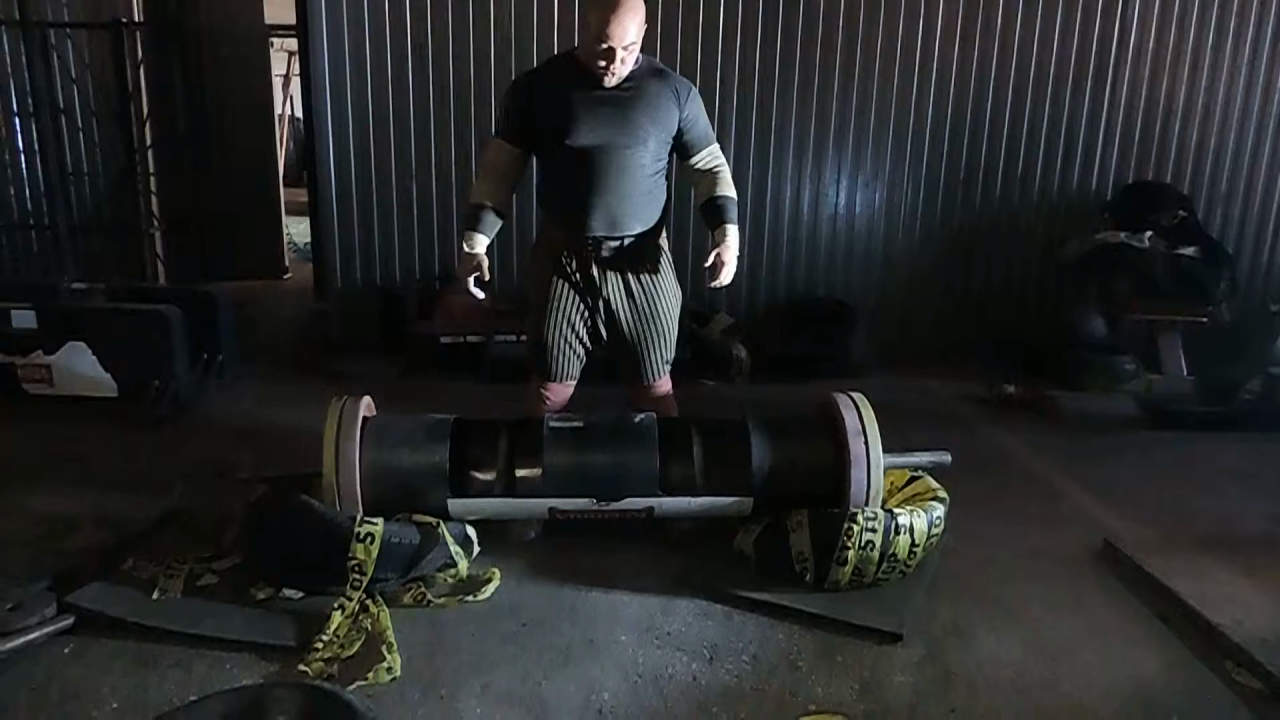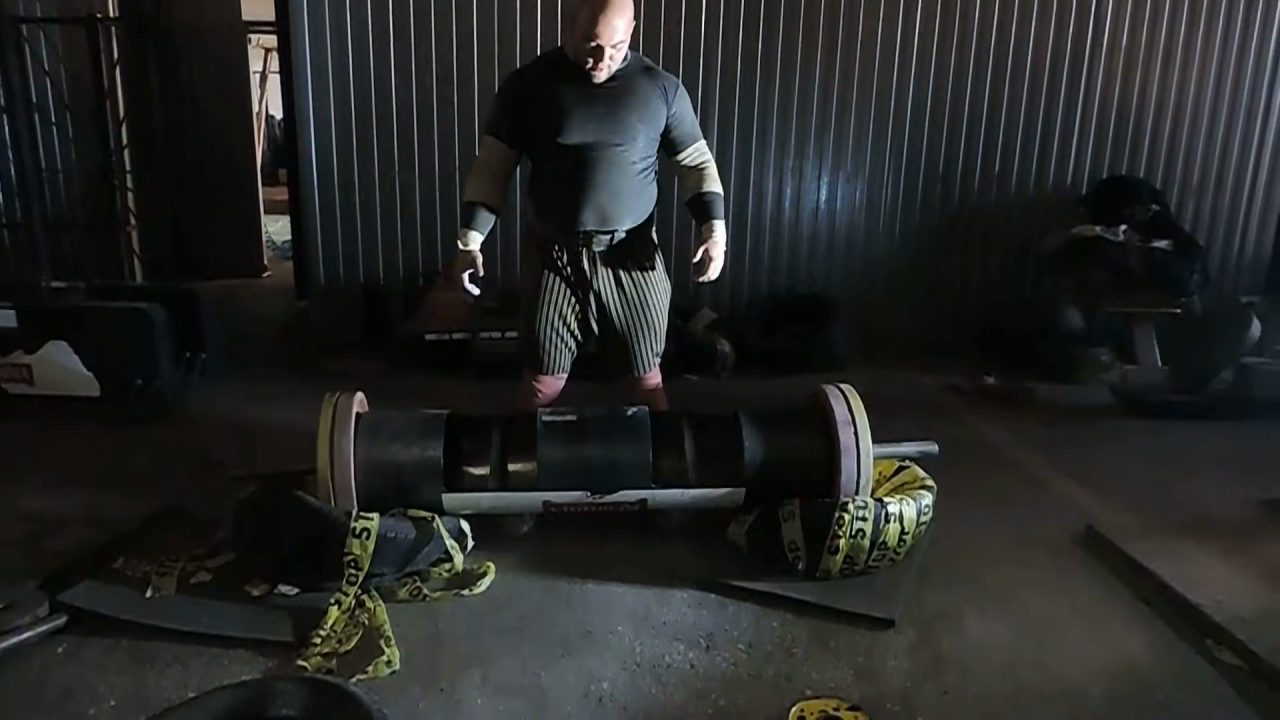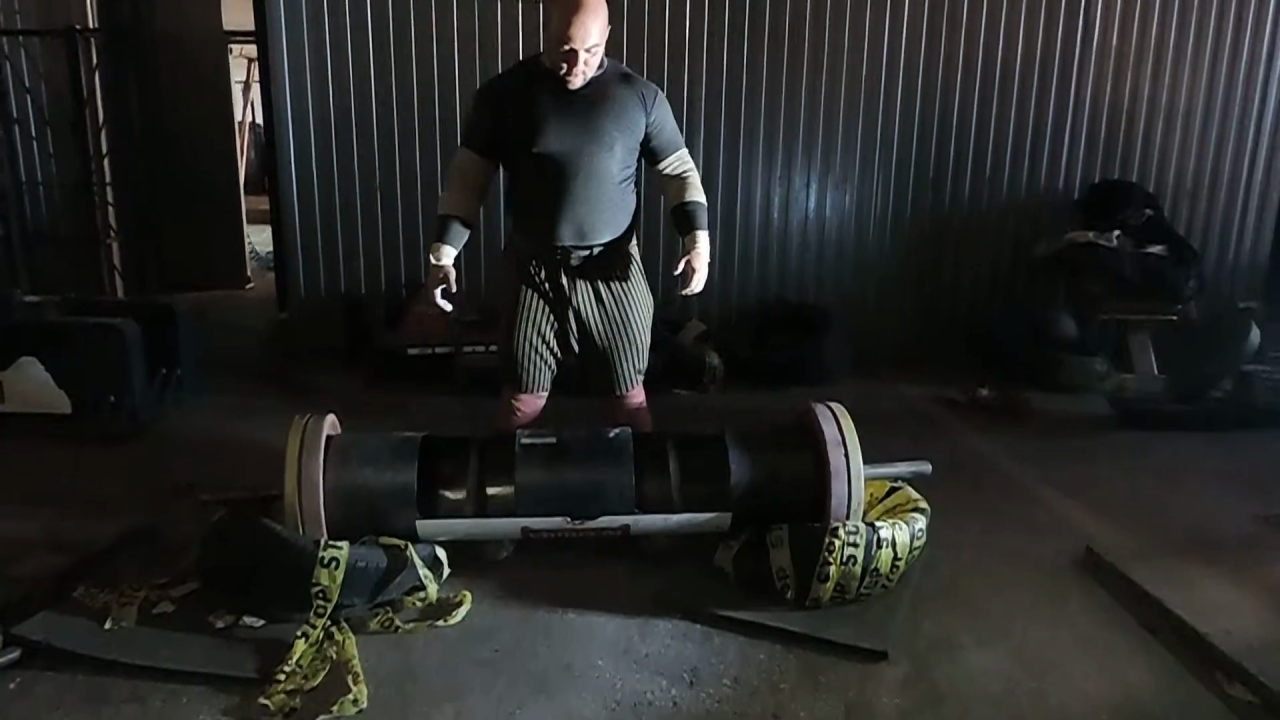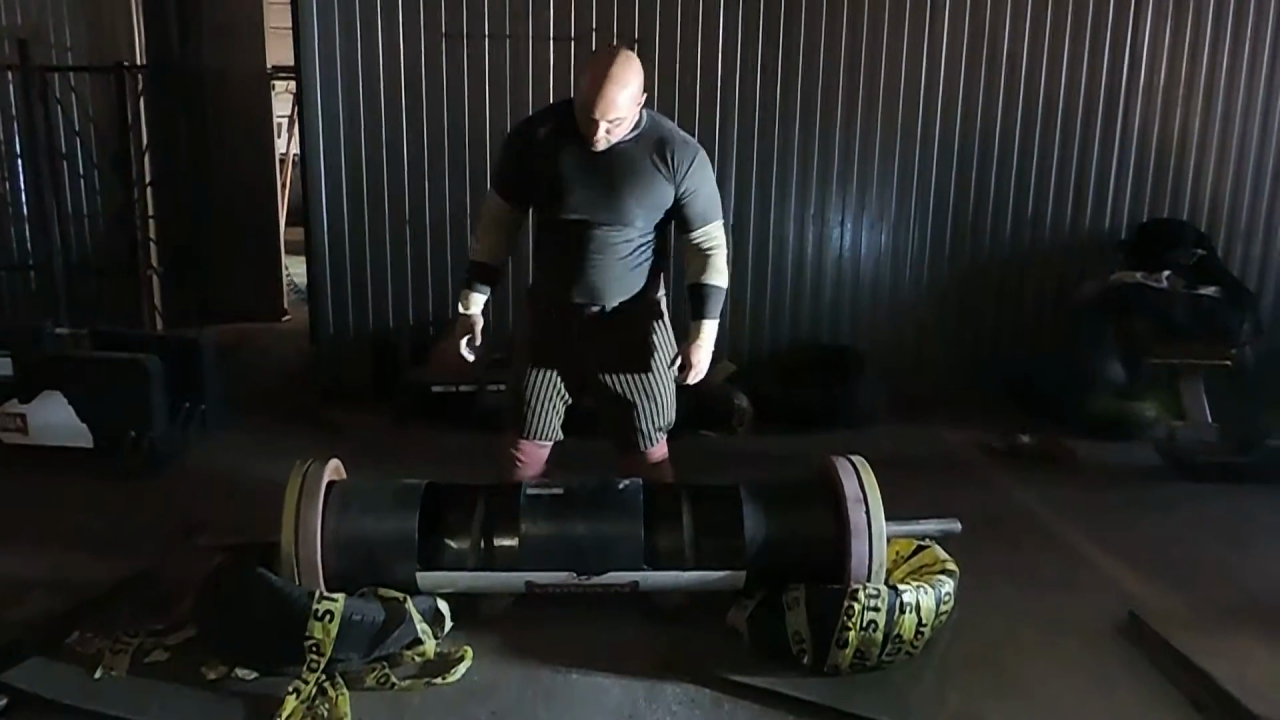
dt=1s
person 1, frame 1
left shoulder: (673, 90)
right shoulder: (538, 86)
left elbow: (709, 165)
right elbow: (499, 167)
left wrist: (727, 233)
right wrist: (475, 242)
left hip: (641, 262)
right hip: (562, 258)
left knee: (655, 384)
right knee: (551, 387)
person 1, frame 2
left shoulder: (661, 87)
right shoulder: (529, 84)
left elbow: (696, 161)
right elbow: (492, 165)
left wrist: (714, 228)
right wrist: (470, 240)
left hip: (632, 255)
right hip: (553, 253)
left knee: (646, 375)
right knee: (543, 379)
person 1, frame 3
left shoulder: (639, 95)
right shoulder: (504, 93)
left elbow: (678, 170)
right elbow: (468, 176)
left wrist: (697, 239)
right wrist: (443, 252)
left hip: (612, 269)
right hip: (532, 268)
left knee: (628, 393)
right knee: (522, 398)
person 1, frame 4
left shoulder: (678, 154)
right shoulder: (534, 137)
left elbow: (709, 245)
right elbow: (498, 221)
left wrist: (704, 330)
right wrist: (472, 301)
left hip: (633, 323)
right hip: (550, 317)
left knee: (648, 452)
right knee: (527, 447)
